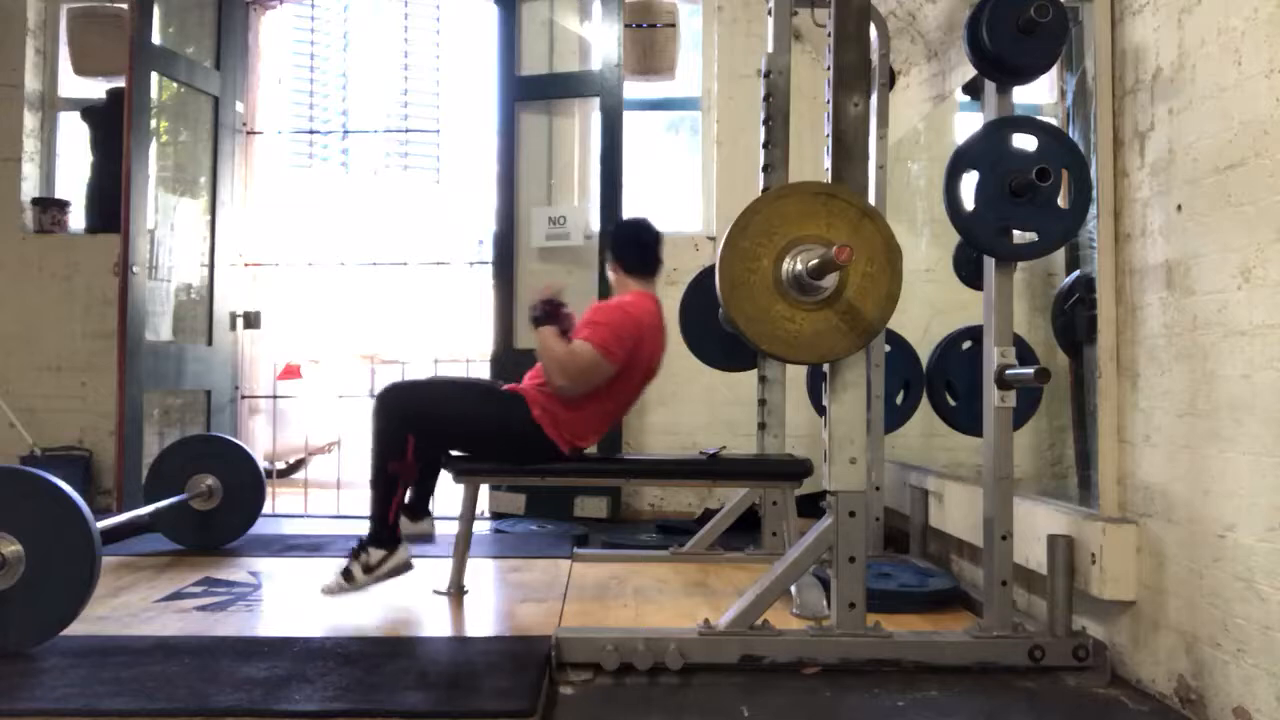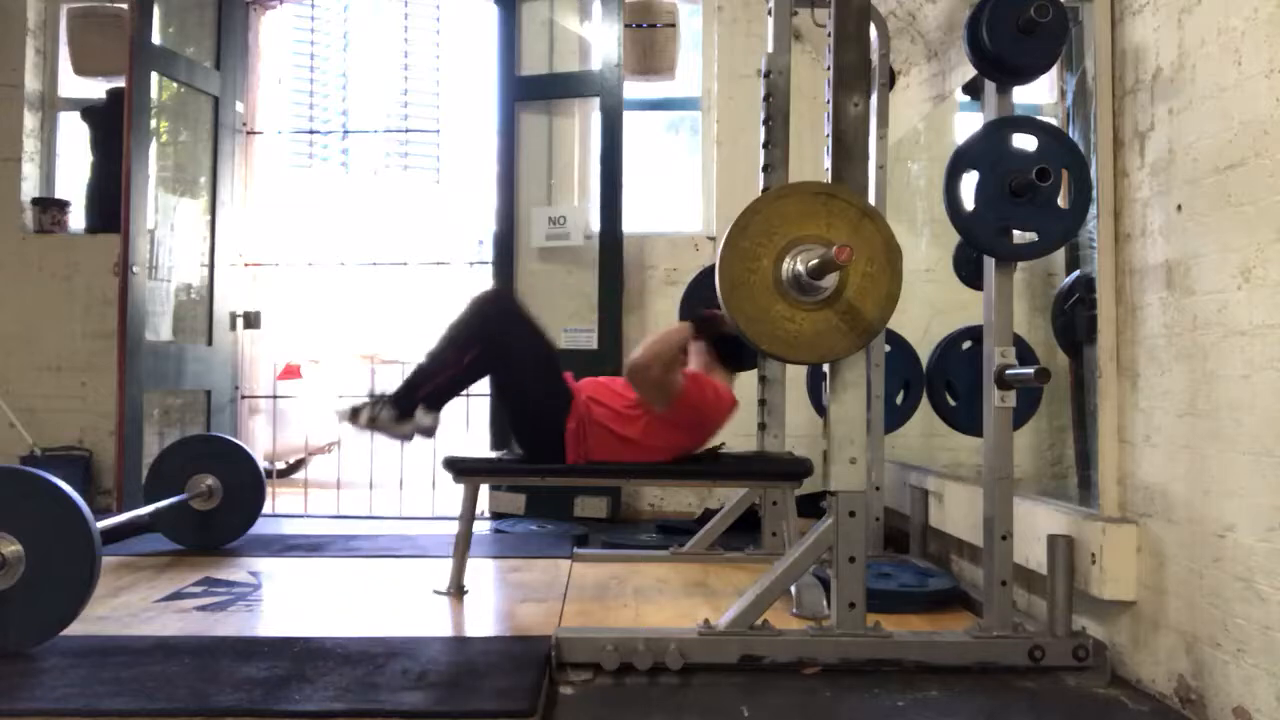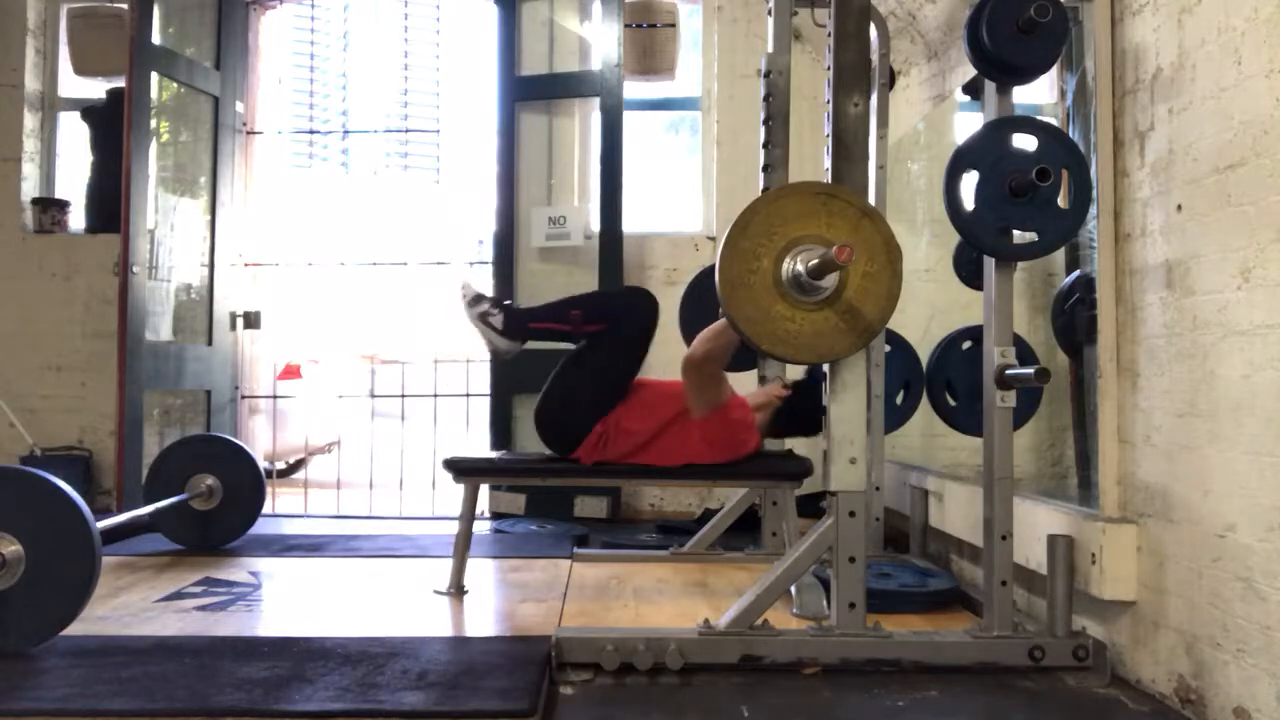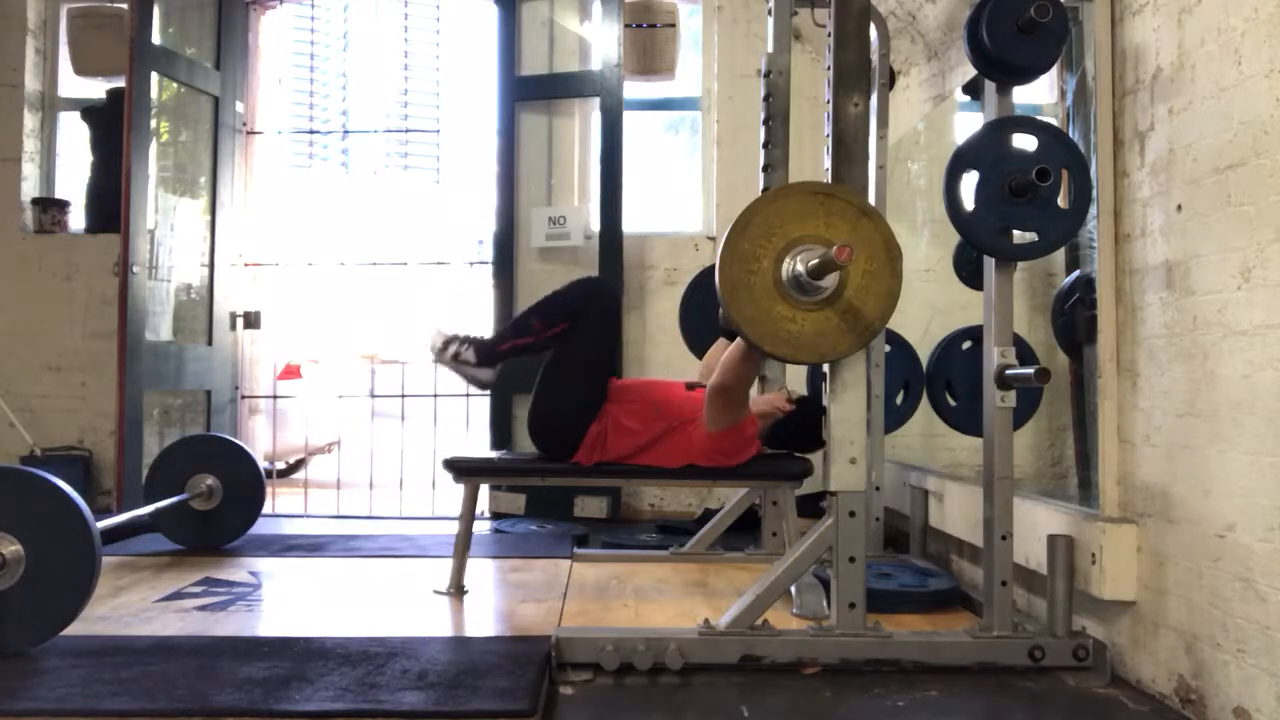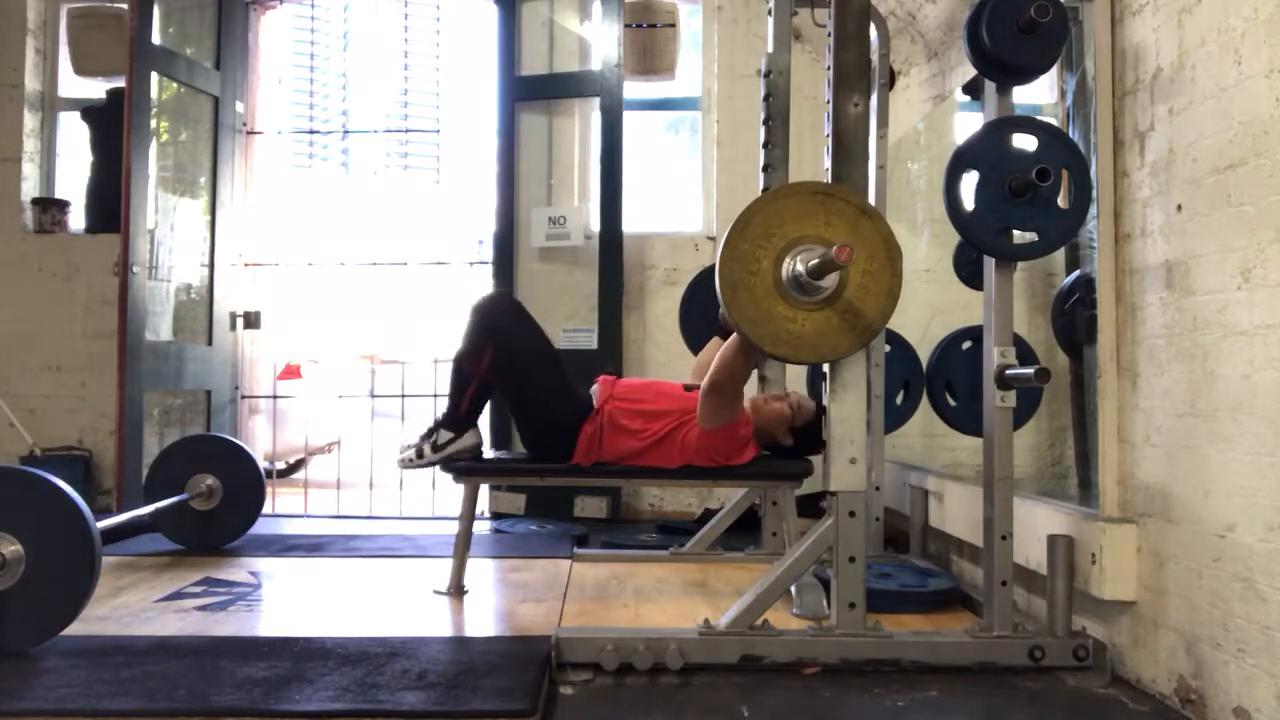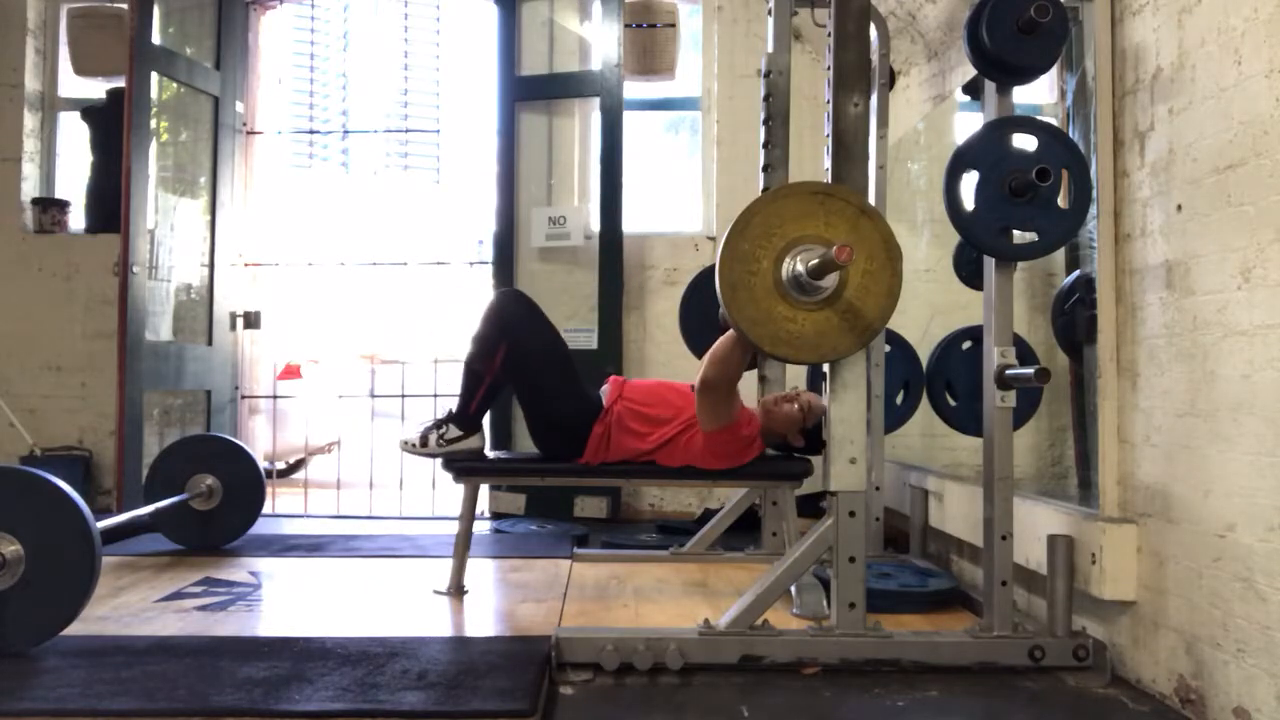
dt=0.4s
person 1, frame 1
left shoulder: (622, 312)
right shoulder: (647, 314)
left elbow: (568, 379)
left wrist: (544, 319)
right wrist: (561, 323)
left hip: (536, 430)
right hip: (544, 426)
left knee: (397, 403)
right knee: (430, 405)
left ankle: (383, 546)
right ankle: (415, 513)
person 1, frame 2
left shoulder: (699, 396)
right shoulder: (713, 397)
left elbow: (640, 367)
right elbow: (656, 369)
left wrist: (694, 325)
right wrist: (695, 332)
left hip: (564, 431)
right hip: (579, 422)
left knee: (496, 308)
right knee: (501, 324)
left ankle: (401, 408)
right ankle: (419, 406)
person 1, frame 3
left shoulder: (730, 426)
right shoulder: (743, 428)
left elbow: (697, 361)
right elbow: (705, 364)
left hip: (576, 426)
right hip: (594, 424)
left knee: (636, 306)
right knee: (632, 311)
left ankle: (508, 325)
right ankle: (510, 327)
person 1, frame 4
left shoulder: (732, 440)
right shoulder: (742, 436)
left elbow: (724, 385)
right elbow: (708, 379)
right wrist: (736, 329)
left hip: (572, 432)
right hip: (582, 427)
left knee: (596, 296)
right knee: (596, 302)
left ankle: (484, 356)
right ankle: (487, 355)
person 1, frame 5
left shoulder: (731, 442)
right shoulder: (737, 429)
left elbow: (718, 383)
right elbow: (703, 376)
right wrist: (735, 325)
left hip: (571, 434)
right hip: (584, 414)
left knee: (495, 315)
right knee: (499, 310)
left ankle: (456, 429)
right ankle: (458, 427)
person 1, frame 6
left shoulder: (738, 440)
right shoulder: (742, 427)
left elbow: (711, 382)
right elbow: (710, 380)
left hip: (580, 432)
right hip: (593, 412)
left knee: (508, 312)
right knee: (512, 307)
left ankle: (463, 428)
right ankle: (464, 424)
